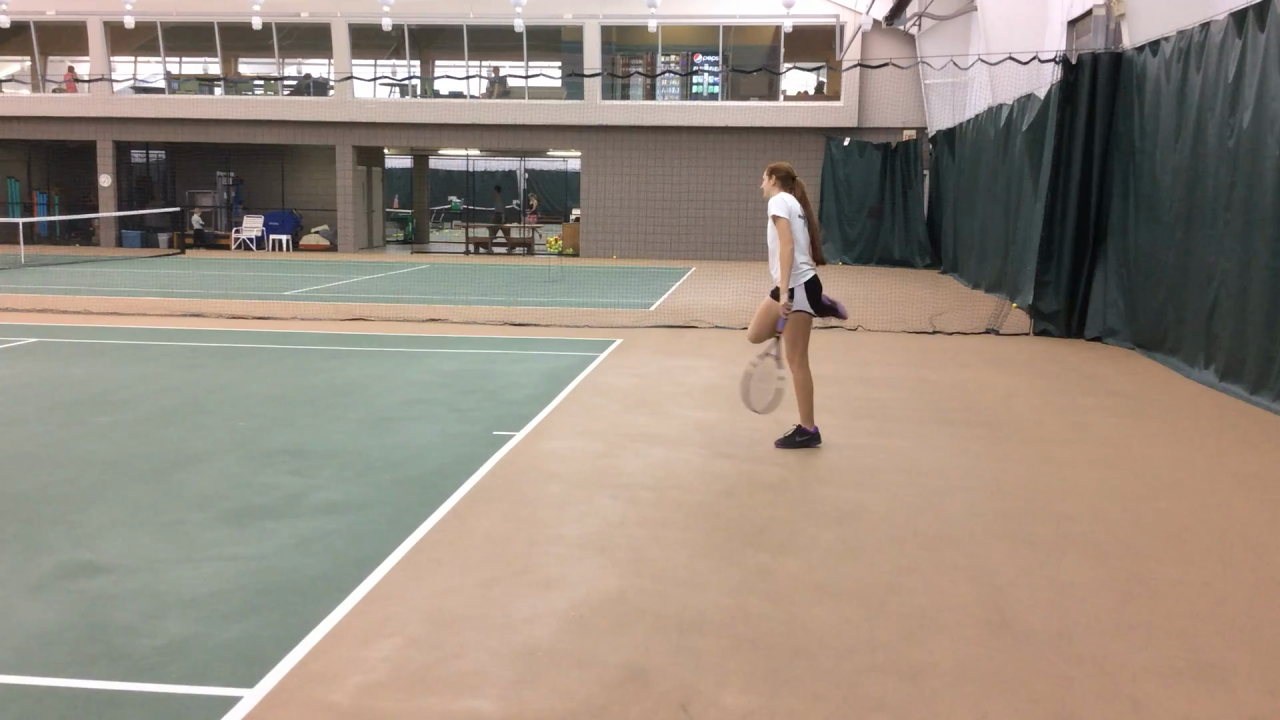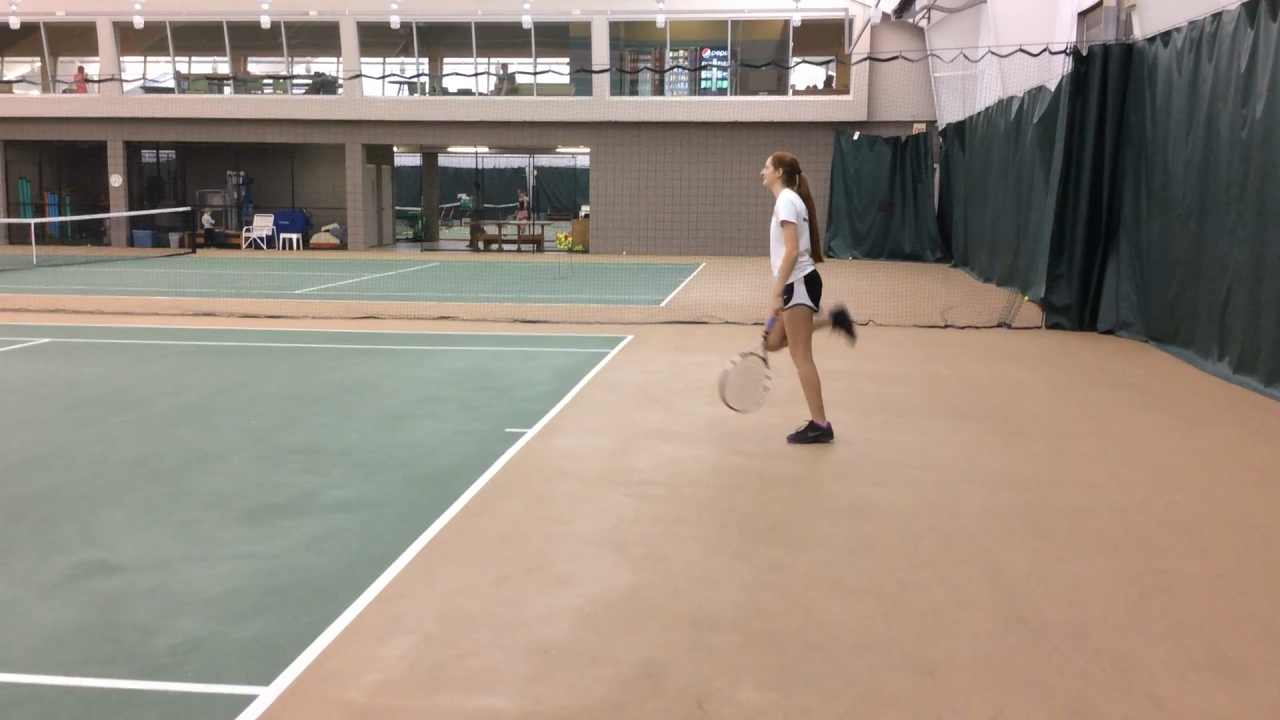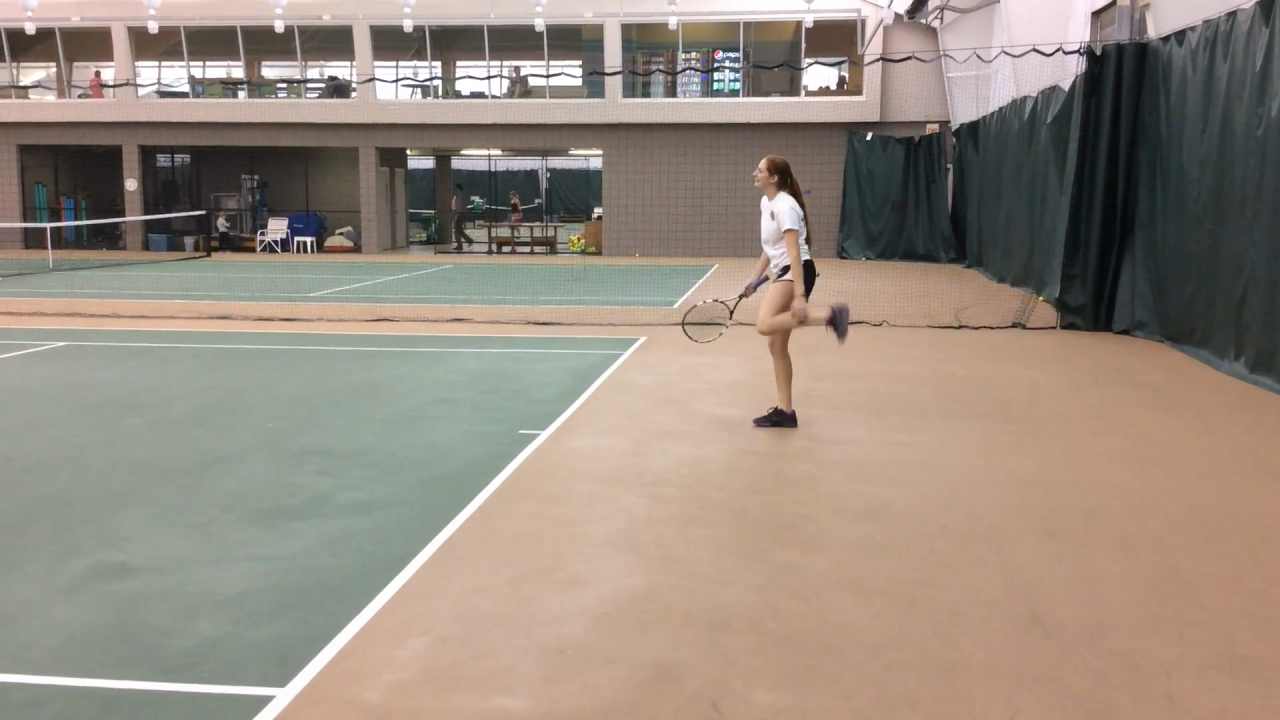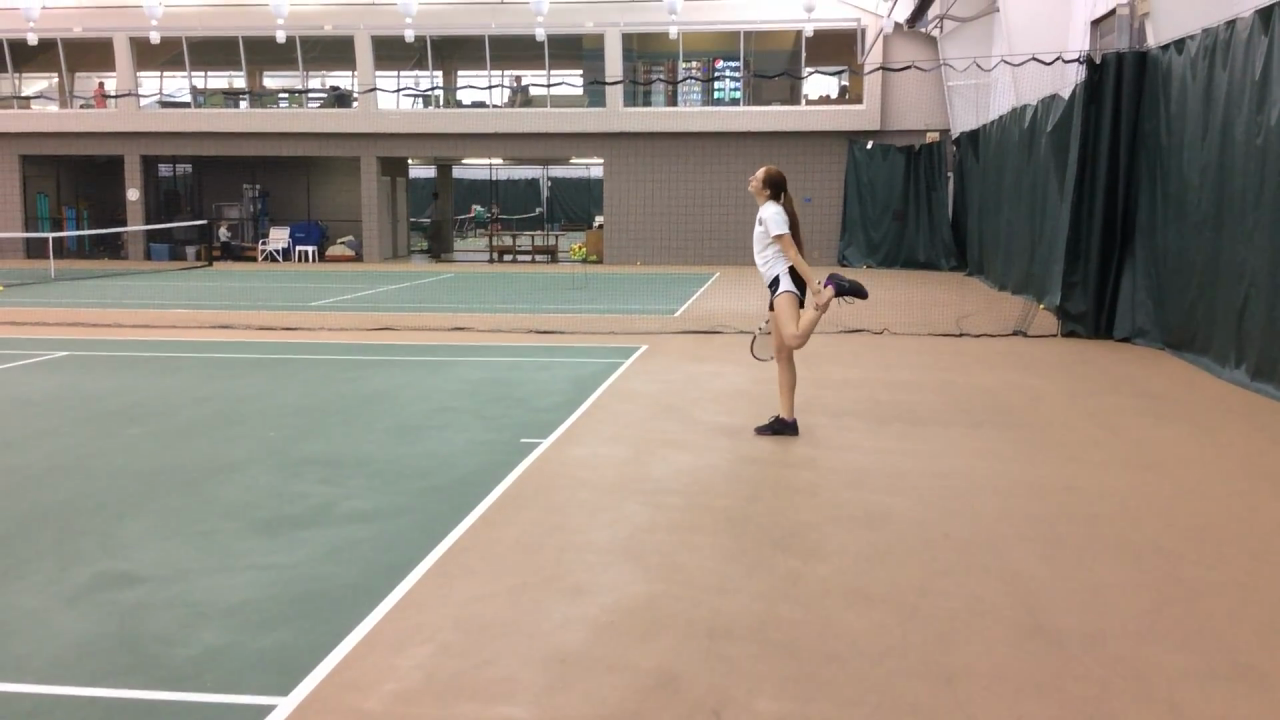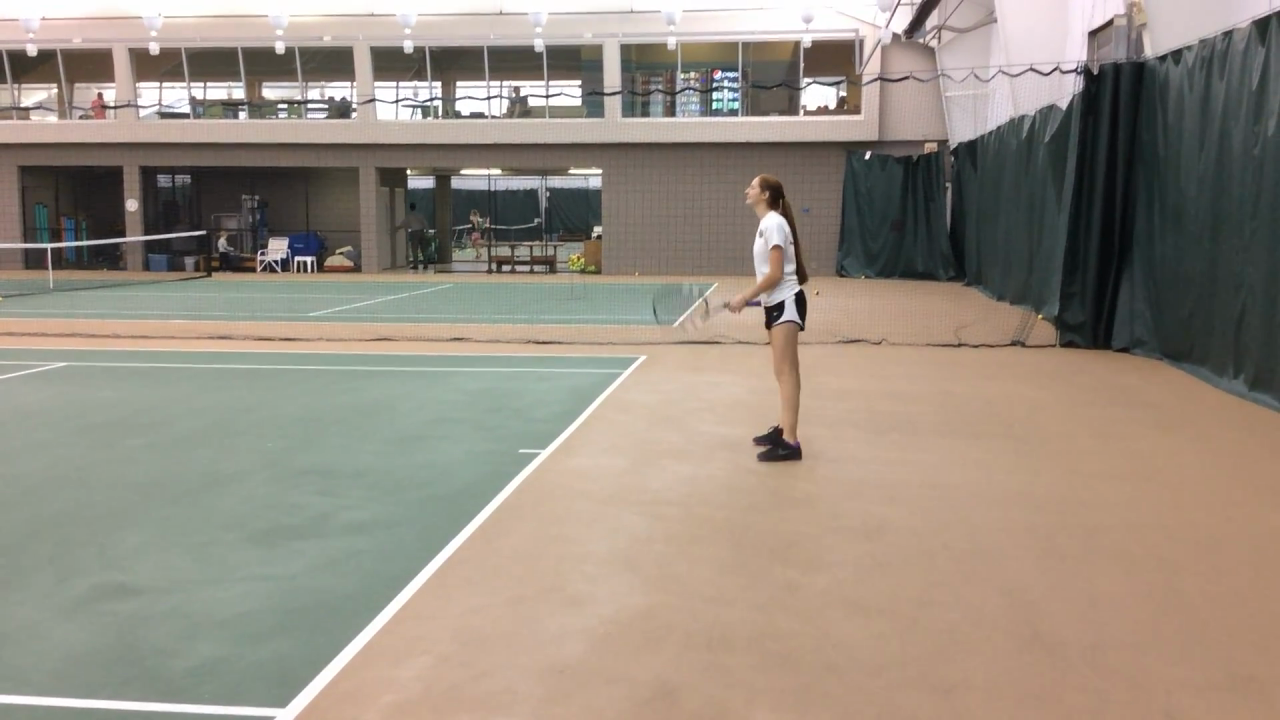
dt=0.7s
person 1, frame 1
left shoulder: (778, 200)
right shoulder: (791, 202)
left elbow: (787, 248)
left wrist: (785, 293)
left hip: (797, 286)
right hip: (790, 286)
left knee: (796, 361)
right knee: (755, 335)
left ankle: (808, 430)
right ankle: (820, 308)
person 1, frame 2
left shoulder: (786, 200)
right shoulder: (788, 199)
left elbow: (792, 252)
left wrist: (776, 294)
left hip: (799, 284)
right hip: (795, 284)
left knee: (800, 356)
right knee: (772, 341)
left ankle: (819, 425)
right ankle: (831, 319)
person 1, frame 3
left shoulder: (785, 206)
right shoulder: (766, 203)
left elbow: (795, 254)
left wrist: (799, 295)
right wrist: (755, 278)
left hip: (795, 272)
right hip: (782, 274)
left knee: (765, 325)
right knee: (777, 344)
left ankle: (830, 315)
right ankle: (785, 411)
person 1, frame 4
left shoulder: (771, 213)
right shoulder: (768, 210)
left elbow: (794, 254)
left wrist: (816, 289)
left hip: (785, 279)
right hip: (779, 282)
left knee: (795, 339)
right knee: (782, 353)
left ankle: (832, 288)
right ankle: (786, 420)
person 1, frame 5
left shoulder: (773, 223)
right shoulder: (767, 223)
left elbow: (775, 274)
left wrist: (744, 298)
right wrist: (749, 298)
left hip: (786, 303)
right hip: (776, 303)
left knee: (784, 372)
right knee: (786, 371)
left ankle: (790, 442)
right ankle: (784, 430)
